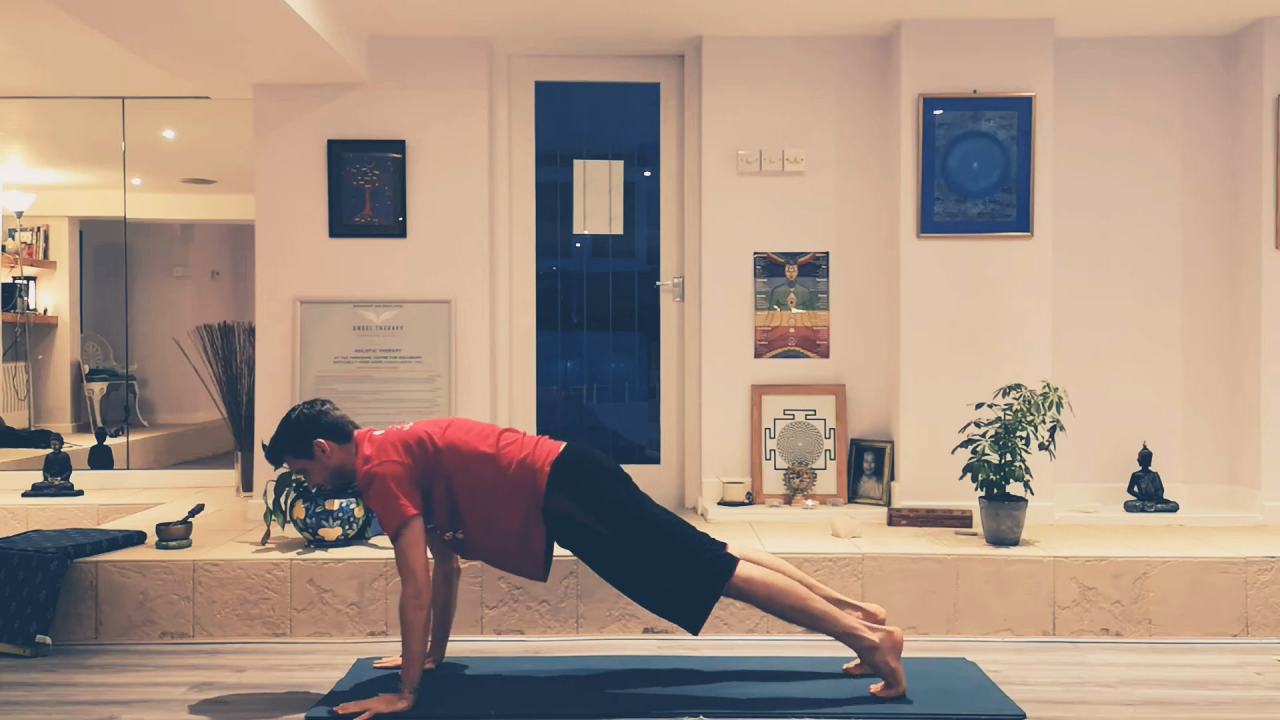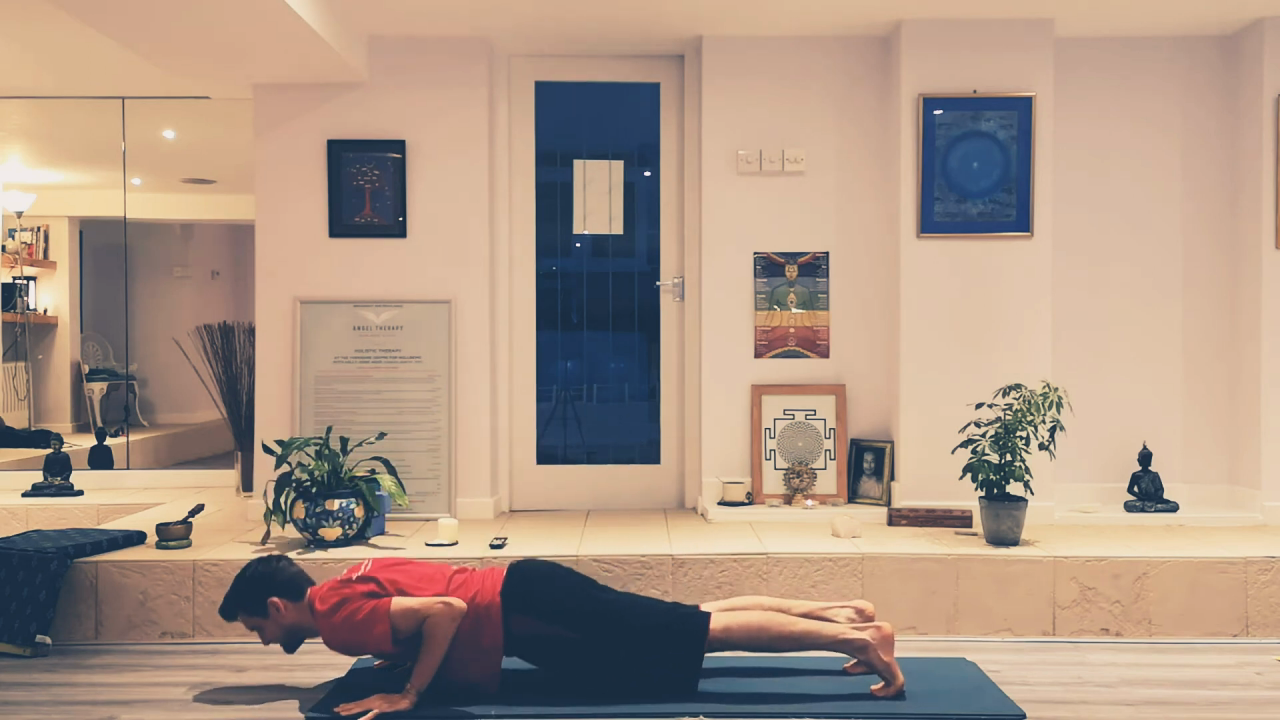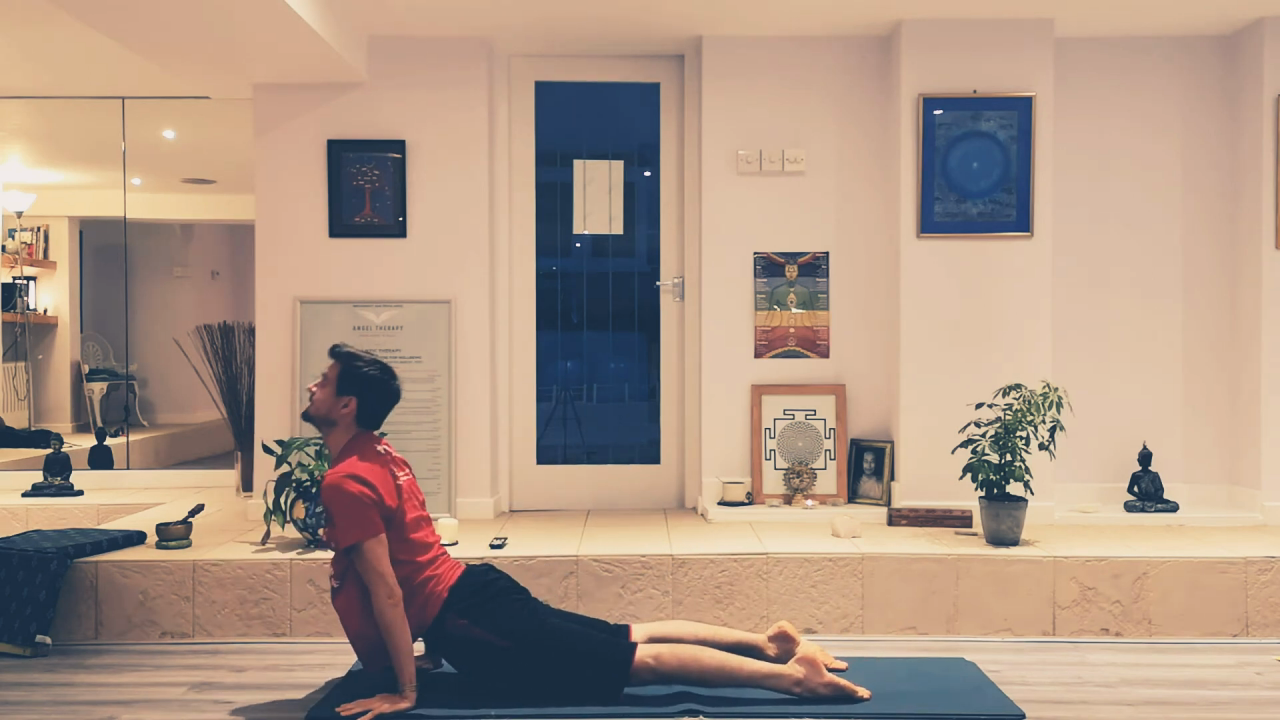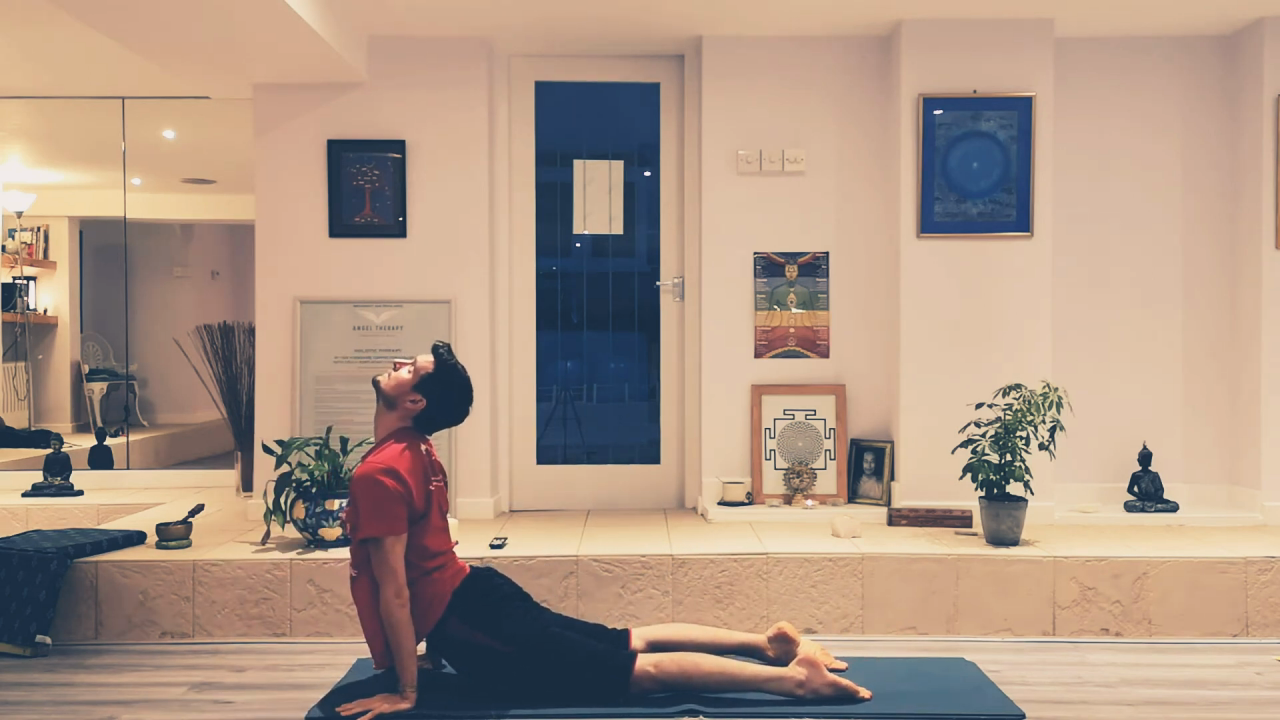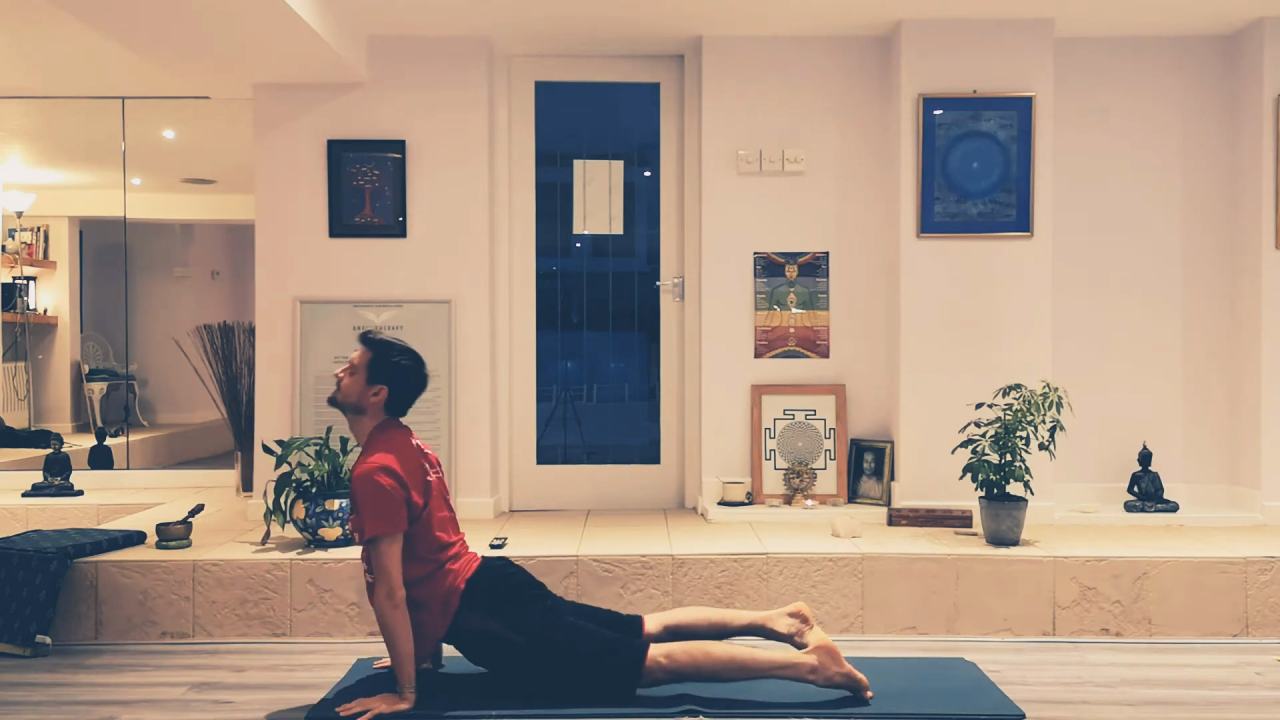
dt=1s
person 1, frame 1
left shoulder: (379, 469)
right shoulder: (397, 451)
left elbow: (418, 591)
right elbow: (448, 559)
right wrist: (430, 655)
left hip: (564, 492)
right hip: (566, 481)
left knee: (717, 574)
right knee: (719, 561)
left ankle: (868, 637)
right ankle: (857, 611)
person 1, frame 2
left shoulder: (337, 618)
right shoulder: (353, 586)
left elbow: (445, 609)
right wrist: (418, 657)
left hip: (524, 611)
right hip: (522, 590)
left knee: (703, 631)
right knee: (699, 617)
left ankle: (856, 637)
right ankle: (843, 613)
person 1, frame 3
left shoulder: (345, 481)
right shoulder: (379, 455)
left elbow: (385, 592)
right wrist: (433, 643)
left hip: (466, 616)
right hip: (472, 591)
left knee: (637, 662)
right knee: (629, 637)
right ankle: (765, 643)
person 1, frame 4
left shoulder: (377, 473)
right shoulder: (417, 453)
left elbow: (393, 590)
right wrist: (434, 647)
left hip: (465, 622)
right hip: (474, 598)
left knee: (639, 670)
right knee: (633, 641)
right ankle: (766, 642)
person 1, frame 5
left shoulder: (374, 472)
right shoulder: (406, 446)
left elbow: (390, 592)
right wrist: (426, 650)
left hip: (482, 613)
right hip: (492, 588)
left knee: (651, 659)
right knee: (648, 630)
left ankle: (808, 662)
right ankle: (776, 621)
